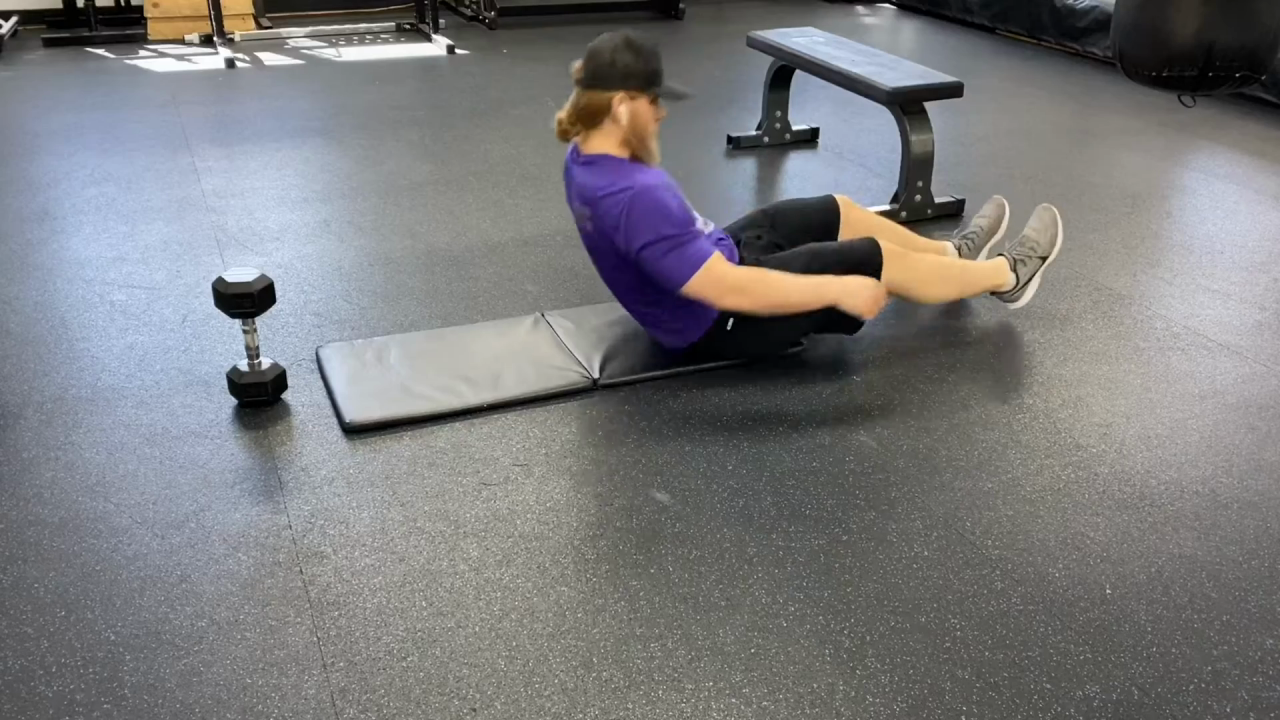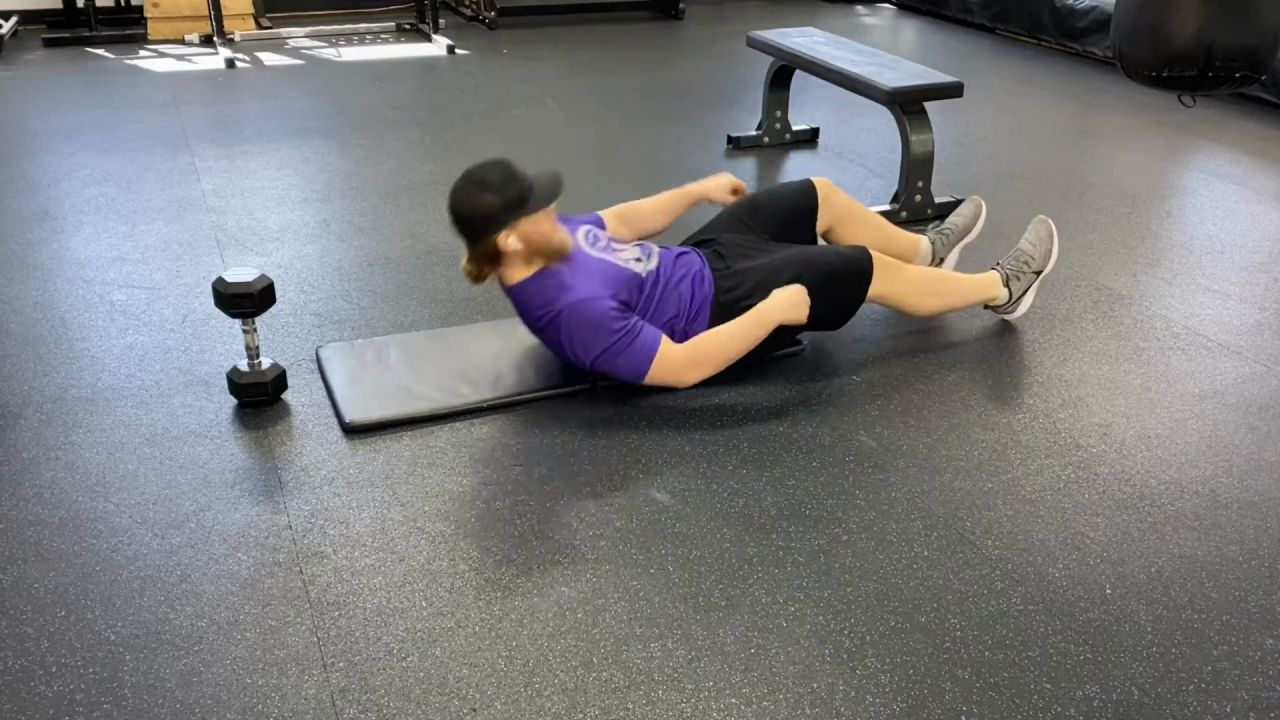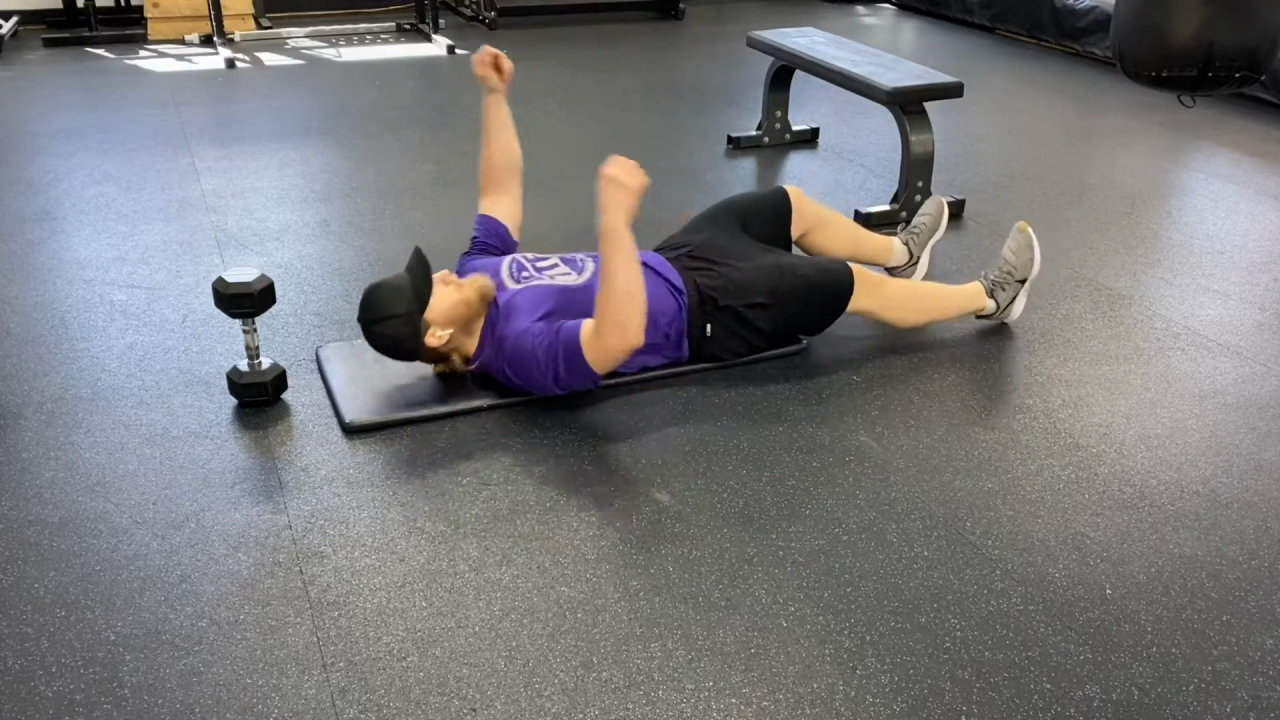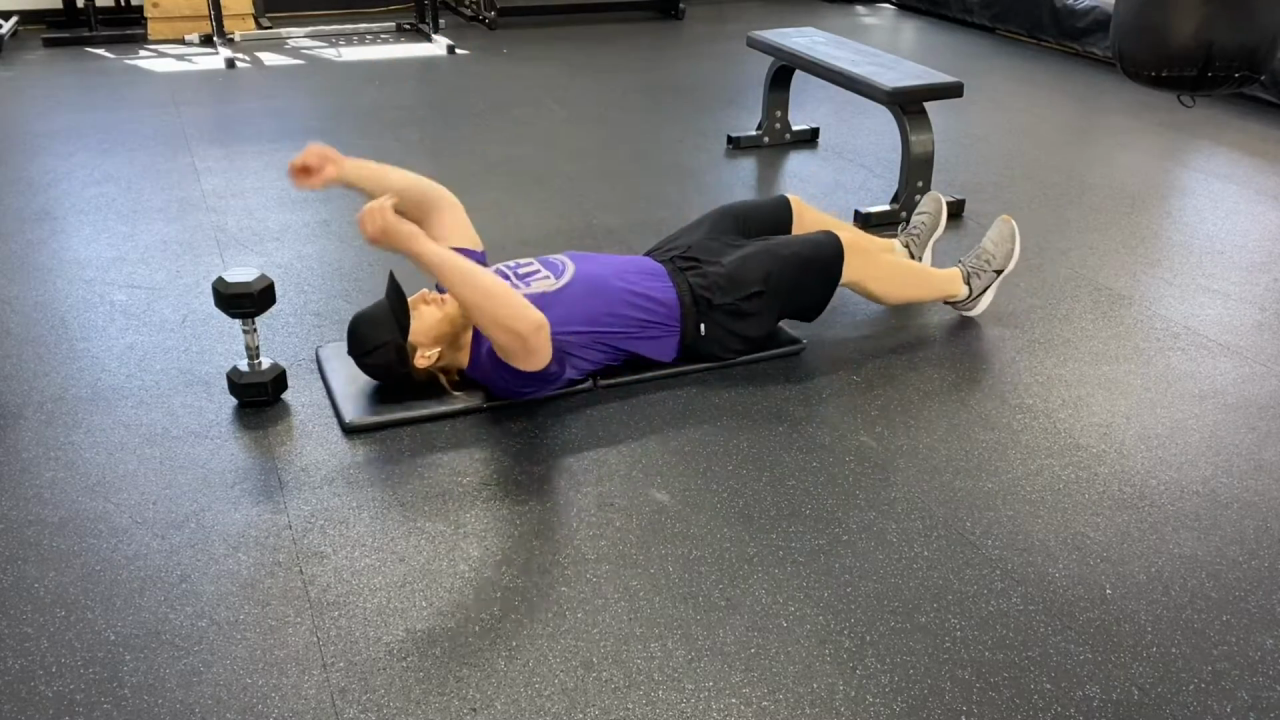
dt=0.4s
person 1, frame 1
left shoulder: (588, 155)
right shoulder: (635, 199)
right elbow: (729, 291)
right wrist: (838, 290)
right hip: (717, 322)
left knee: (842, 210)
right knee: (873, 259)
left ankle: (951, 253)
right ankle: (1006, 276)
person 1, frame 2
left shoulder: (537, 244)
right shoulder: (571, 307)
left elbow: (616, 223)
right elbow: (679, 367)
left wrist: (696, 191)
right wrist: (773, 307)
left hip: (694, 260)
right hip: (714, 303)
left knee: (820, 195)
right knee: (868, 269)
left ankle: (926, 251)
right ankle: (999, 288)
person 1, frame 3
left shoulder: (477, 272)
right shoulder: (520, 350)
left elbow: (502, 187)
right elbow: (622, 335)
left wrist: (494, 94)
right wrist: (615, 216)
left hip: (665, 265)
right hip: (698, 314)
left knee: (795, 204)
right knee: (859, 287)
left ankle: (898, 254)
right ankle: (986, 297)
person 1, frame 4
left shoulder: (460, 294)
right shoulder: (500, 360)
left elbow: (438, 199)
right elbow: (528, 325)
left wrist: (342, 167)
right wrist: (407, 244)
left hip: (654, 273)
right hip: (693, 314)
left knee: (789, 211)
right knee: (838, 253)
left ankle: (900, 252)
right ankle: (960, 287)
